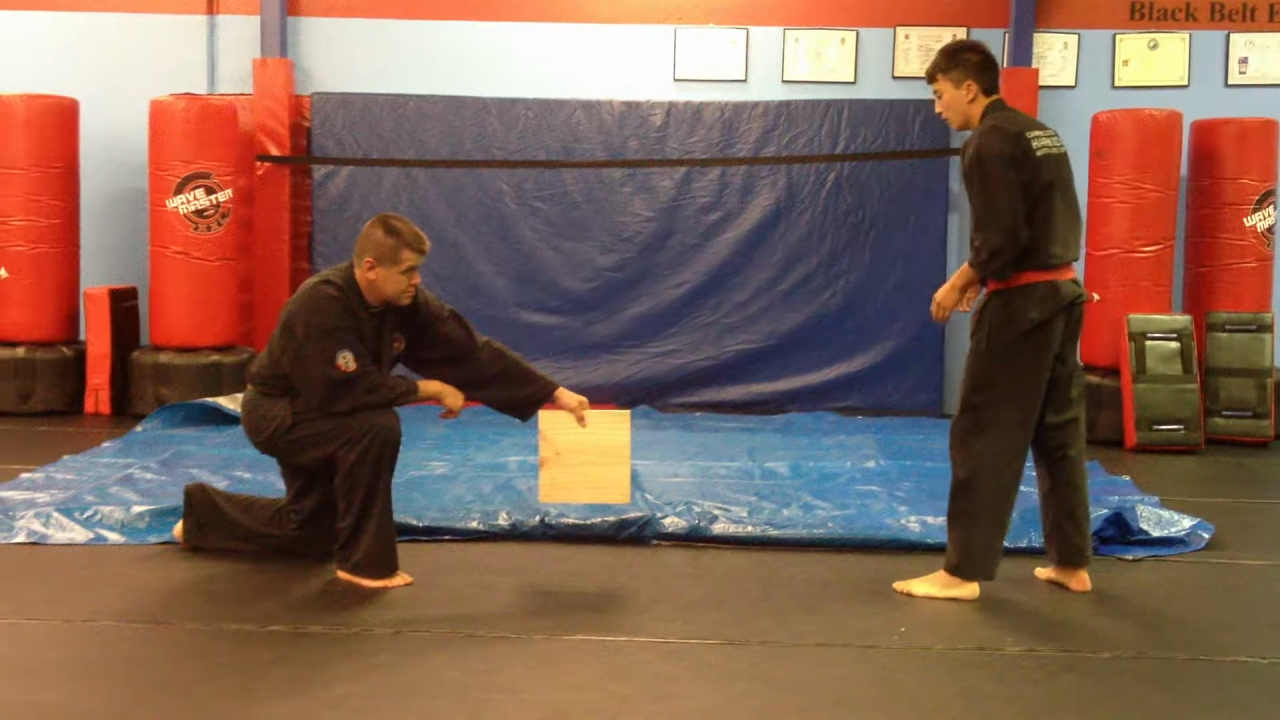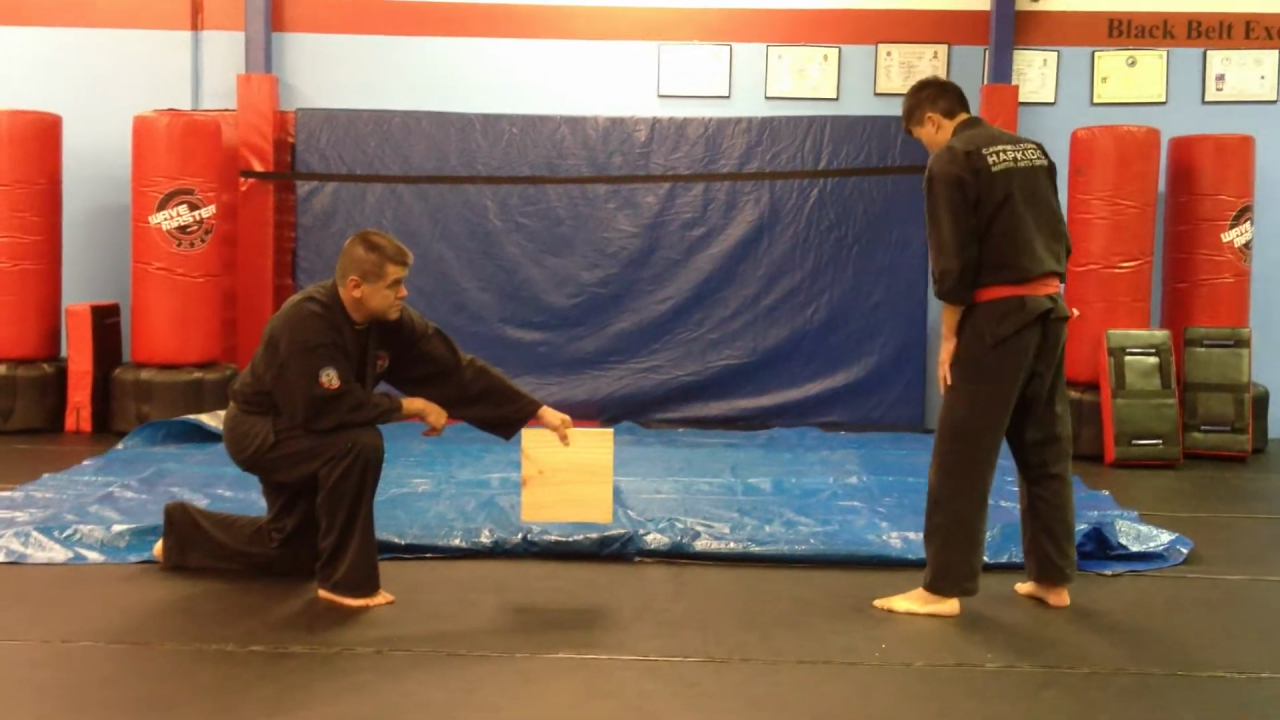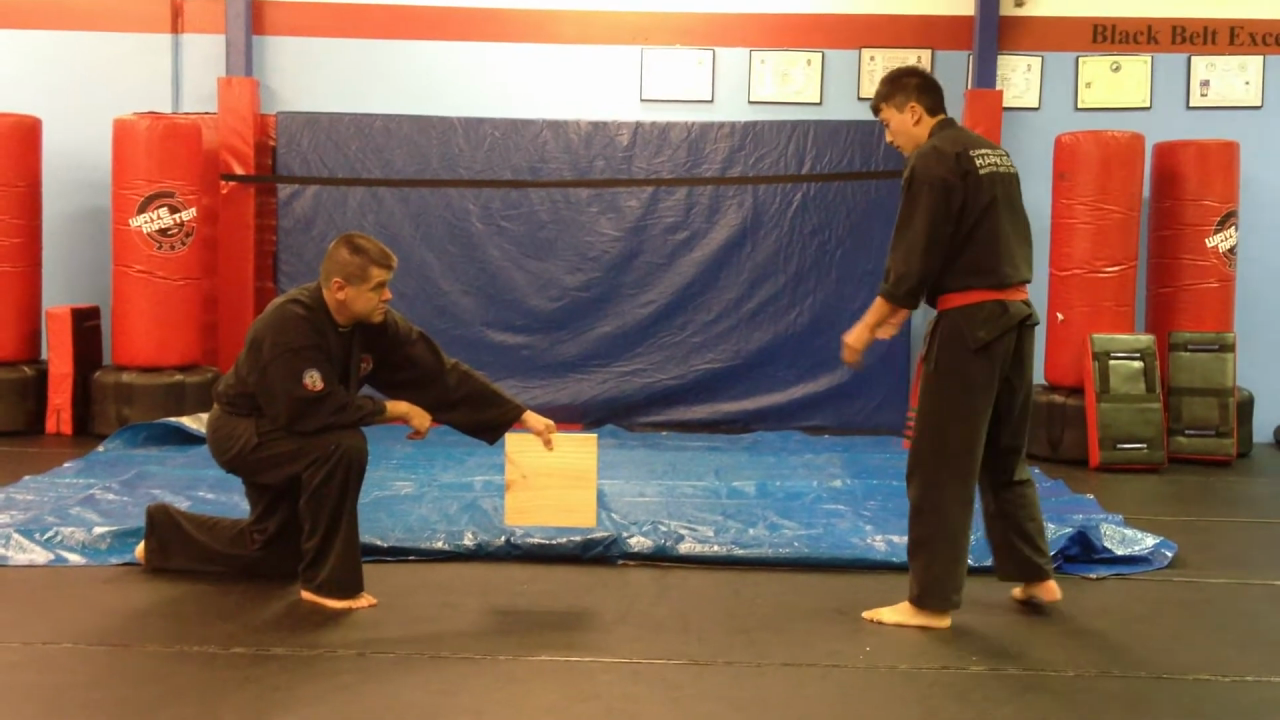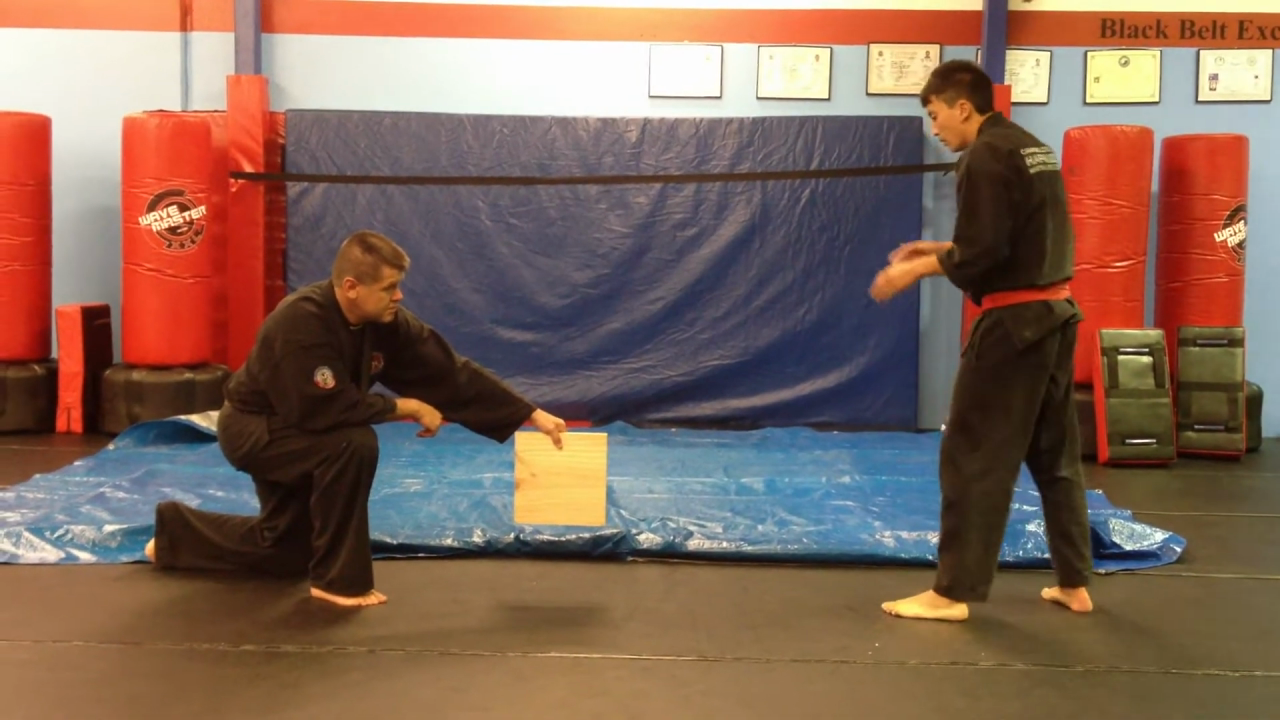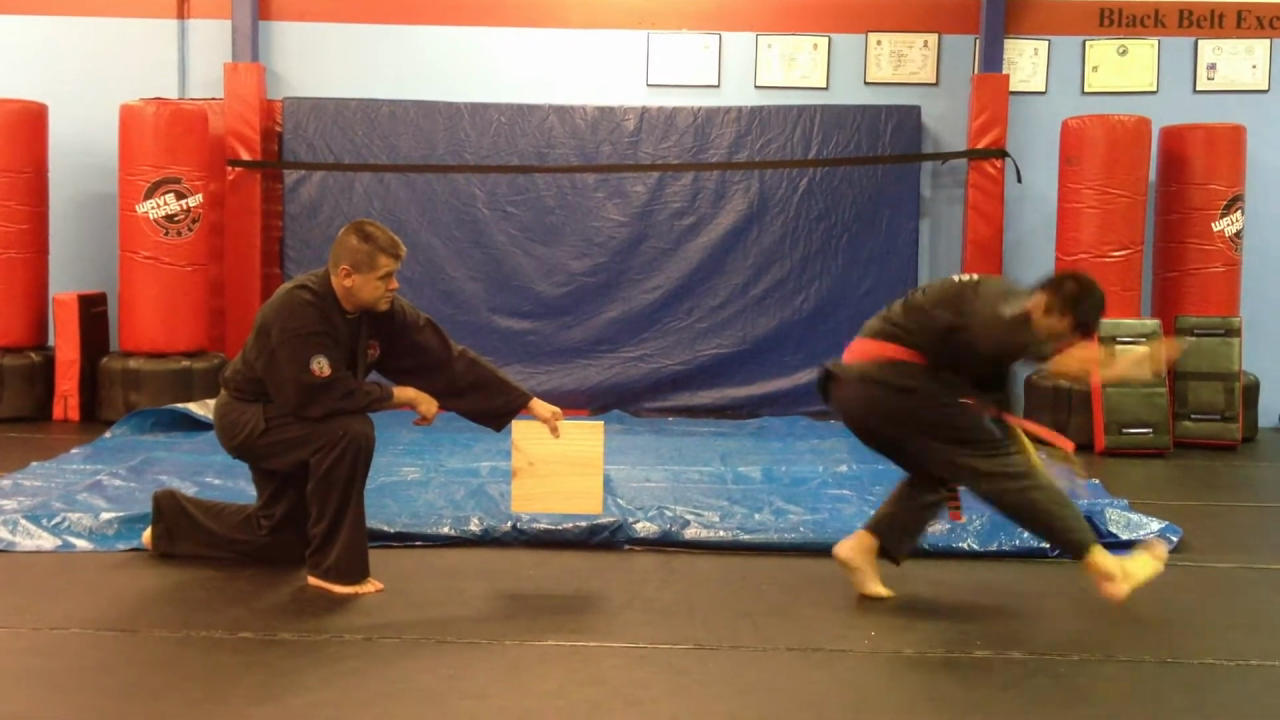
dt=0.7s
person 1, frame 1
left shoulder: (989, 142)
right shoulder: (1039, 133)
left elbow: (1001, 241)
left wrist: (958, 283)
right wrist: (976, 278)
left hip: (1022, 301)
right hip: (1062, 293)
left knee: (983, 435)
right knee: (1059, 433)
left ankle: (964, 571)
right ankle: (1071, 562)
person 1, frame 2
left shoulder: (952, 162)
right shoulder: (1032, 151)
left elbow: (952, 263)
right elbow: (1060, 241)
left wrist: (949, 337)
left hip: (998, 314)
right hip: (1048, 309)
left knee: (962, 453)
right knee: (1045, 450)
left ankle: (943, 586)
right ankle: (1052, 578)
person 1, frame 3
left shoulder: (931, 162)
right shoulder: (993, 154)
left elbow: (914, 259)
left wrist: (868, 324)
right wrist: (907, 306)
left hip: (970, 322)
right hip: (1014, 315)
left knee: (939, 465)
right knee: (1004, 457)
left ankle: (931, 601)
right ankle: (1035, 575)
person 1, frame 4
left shoulder: (984, 156)
right shoulder: (1032, 149)
left elbow: (982, 251)
left wrist: (919, 267)
right wrist: (935, 252)
left hip: (1014, 321)
right hip: (1054, 312)
left knee: (974, 454)
right knee: (1055, 453)
left ankle: (953, 591)
right ankle: (1073, 582)
person 1, frame 5
right shoulder: (1004, 304)
left elbow: (987, 395)
right wrist: (1102, 366)
left hip: (858, 383)
right hip: (892, 376)
left knee: (935, 473)
right knee: (1007, 469)
left ankle: (865, 546)
right ankle: (1101, 565)
person 2, frame 1
left shoulder: (404, 302)
right shoulder: (321, 304)
left elbow: (471, 352)
right elbow: (350, 389)
left wrist: (553, 392)
right wrist: (429, 389)
left hip: (317, 410)
right hip: (277, 412)
left knee: (313, 532)
right knee: (377, 427)
left ankle: (203, 512)
right ankle: (363, 560)
person 2, frame 2
left shoulder: (390, 319)
right shoulder: (306, 322)
left elbow: (455, 369)
right elbow: (333, 408)
left wrist: (536, 410)
right wrist: (413, 406)
left hip: (300, 429)
right hip: (258, 430)
left knee: (294, 550)
right knee: (359, 445)
left ankle: (183, 532)
right ankle: (345, 580)
person 2, frame 3
left shoulder: (374, 323)
right shoulder: (289, 324)
left elbow: (439, 373)
right elbow: (314, 410)
left wrist: (521, 415)
right wrist: (396, 410)
left hip: (283, 433)
right hip: (242, 431)
left knee: (277, 553)
right knee: (343, 447)
left ankle: (163, 534)
right ankle: (327, 581)
person 2, frame 4
left shoulder: (386, 322)
right shoulder: (301, 322)
left elbow: (451, 372)
right elbow: (326, 408)
left wrist: (531, 414)
right wrist: (407, 407)
left hip: (293, 430)
right hip: (254, 428)
left knee: (287, 550)
right knee: (354, 444)
left ankle: (175, 532)
right ankle: (338, 579)
person 2, frame 5
left shoulder: (382, 310)
right shoulder: (297, 309)
left elbow: (448, 361)
right elbow: (321, 396)
left wrist: (528, 403)
right wrist: (403, 395)
left hip: (287, 417)
right hip: (249, 416)
left knee: (284, 537)
right knee: (350, 433)
left ankle: (171, 519)
right ankle: (334, 567)
